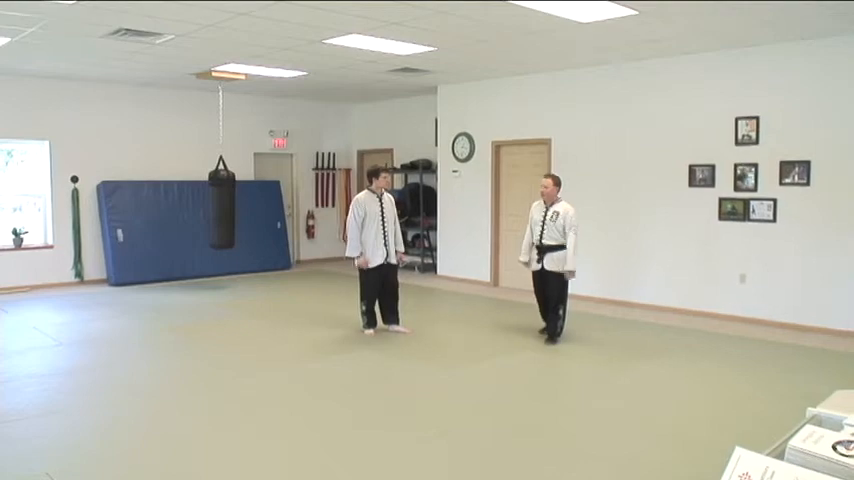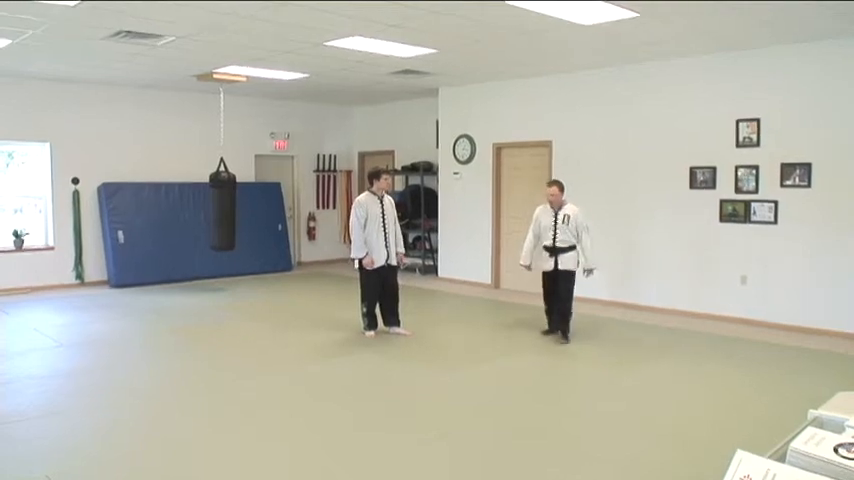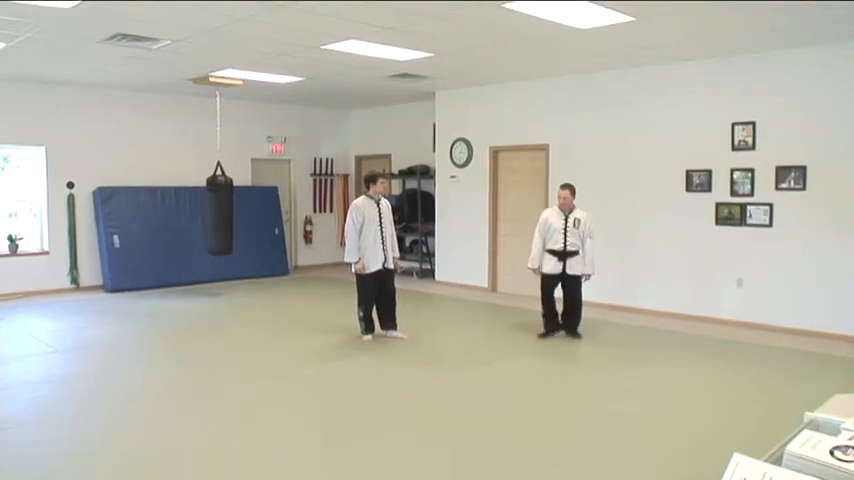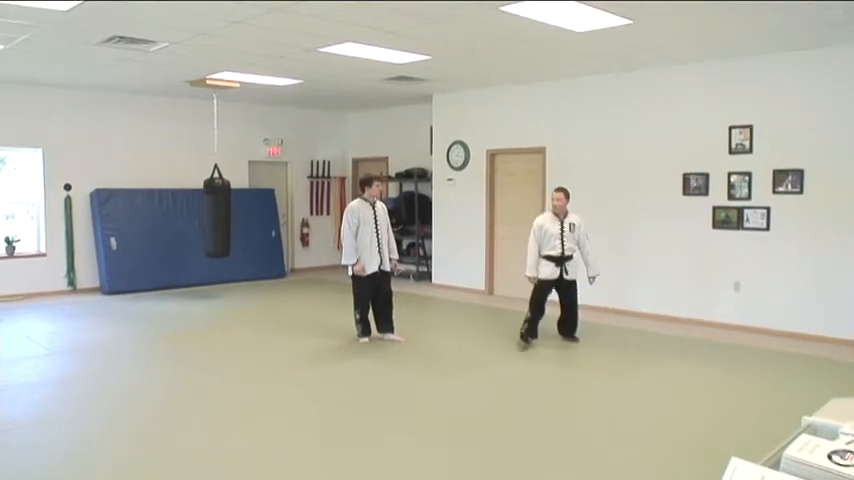
dt=0.4s
person 1, frame 1
left shoulder: (389, 199)
right shoulder: (360, 200)
left elbow: (395, 225)
right elbow: (353, 228)
left wrist: (399, 249)
right wrist: (358, 254)
left hip: (389, 255)
right hip: (370, 256)
left knee: (391, 290)
right knee: (369, 292)
left ankle: (392, 322)
right ankle: (369, 324)
person 1, frame 2
left shoulder: (389, 201)
right shoulder: (361, 201)
left elbow: (395, 226)
right elbow: (356, 230)
left wrist: (399, 250)
right wrist: (363, 255)
left hip: (389, 256)
right hip: (371, 257)
left knee: (391, 291)
right knee: (370, 294)
left ankle: (393, 324)
right ankle: (369, 326)
person 1, frame 3
left shoulder: (386, 204)
right shoulder: (358, 205)
right elbow: (351, 234)
left wrist: (395, 255)
right wrist: (355, 260)
left hip: (386, 260)
right hip: (367, 261)
left knee: (388, 295)
right knee: (367, 298)
left ankle: (390, 327)
right ankle: (367, 330)
person 1, frame 4
left shoulder: (381, 207)
right shoulder: (353, 208)
left elbow: (388, 233)
right elbow: (348, 236)
left wrist: (393, 256)
right wrist: (354, 262)
left hip: (382, 262)
right hip: (363, 264)
left knee: (384, 297)
right knee: (362, 300)
left ankle: (387, 330)
right ankle: (363, 332)
person 2, frame 1
left shoulder: (567, 210)
right shoulder: (536, 207)
left elbow: (571, 238)
right elbow: (530, 232)
left wrist: (569, 265)
right wrist: (525, 255)
left hip: (556, 258)
right hip: (539, 257)
left knee: (556, 298)
right knee: (541, 294)
left ankle: (554, 332)
right ankle: (550, 323)
person 2, frame 2
left shoulder: (574, 212)
right shoulder: (540, 211)
left elbow: (583, 237)
right elbow: (532, 236)
left wrist: (588, 262)
right wrist: (526, 259)
left hip: (567, 258)
right hip: (548, 258)
left knee: (565, 295)
right knee: (550, 295)
left ankle: (564, 330)
right ankle: (554, 326)
person 2, frame 3
left shoulder: (582, 217)
right shoulder: (548, 214)
left elbow: (587, 244)
right elbow: (539, 239)
left wrist: (587, 268)
right wrist: (535, 262)
left hip: (572, 263)
right hip: (551, 261)
left knee: (574, 299)
right knee: (547, 296)
left ankle: (571, 328)
right ankle: (551, 327)
person 2, frame 4
left shoulder: (576, 221)
right shoulder: (541, 220)
left elbow: (585, 246)
right elbow: (533, 246)
left wrist: (591, 270)
right wrist: (531, 271)
left hip: (568, 268)
right hip: (547, 267)
left knee: (570, 303)
right knee: (537, 301)
left ankle: (567, 332)
right ankle: (527, 335)
